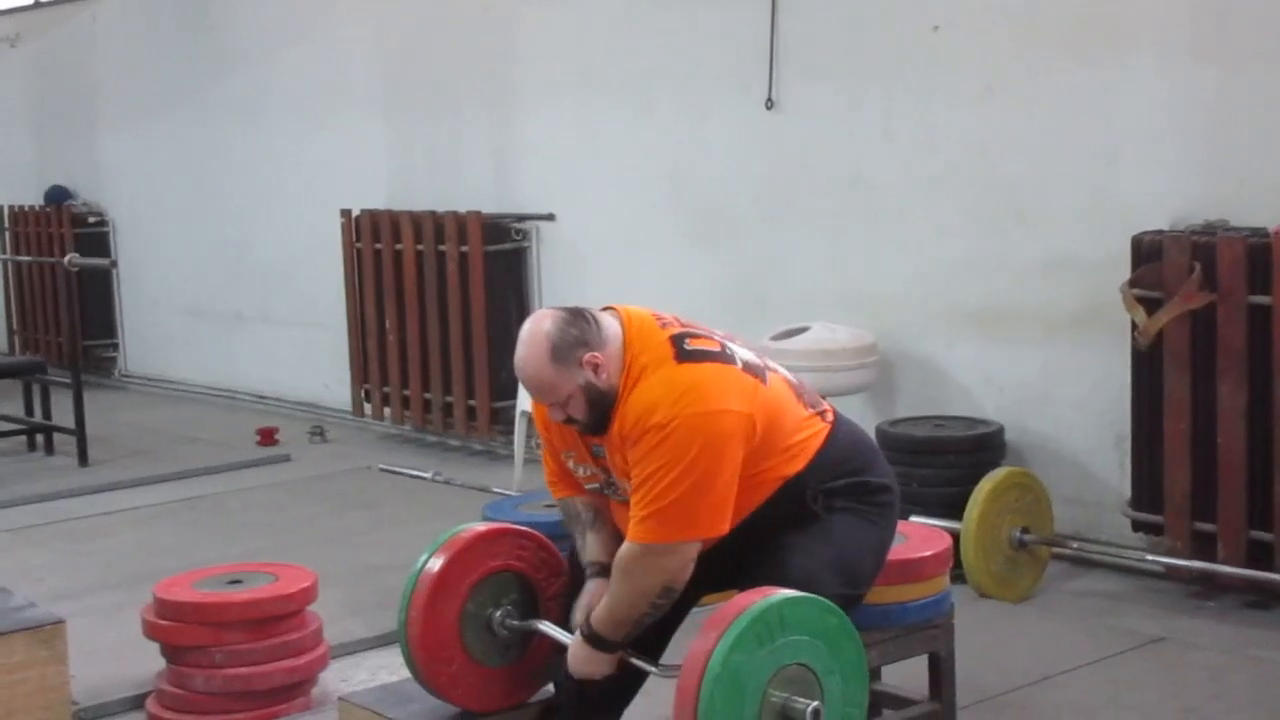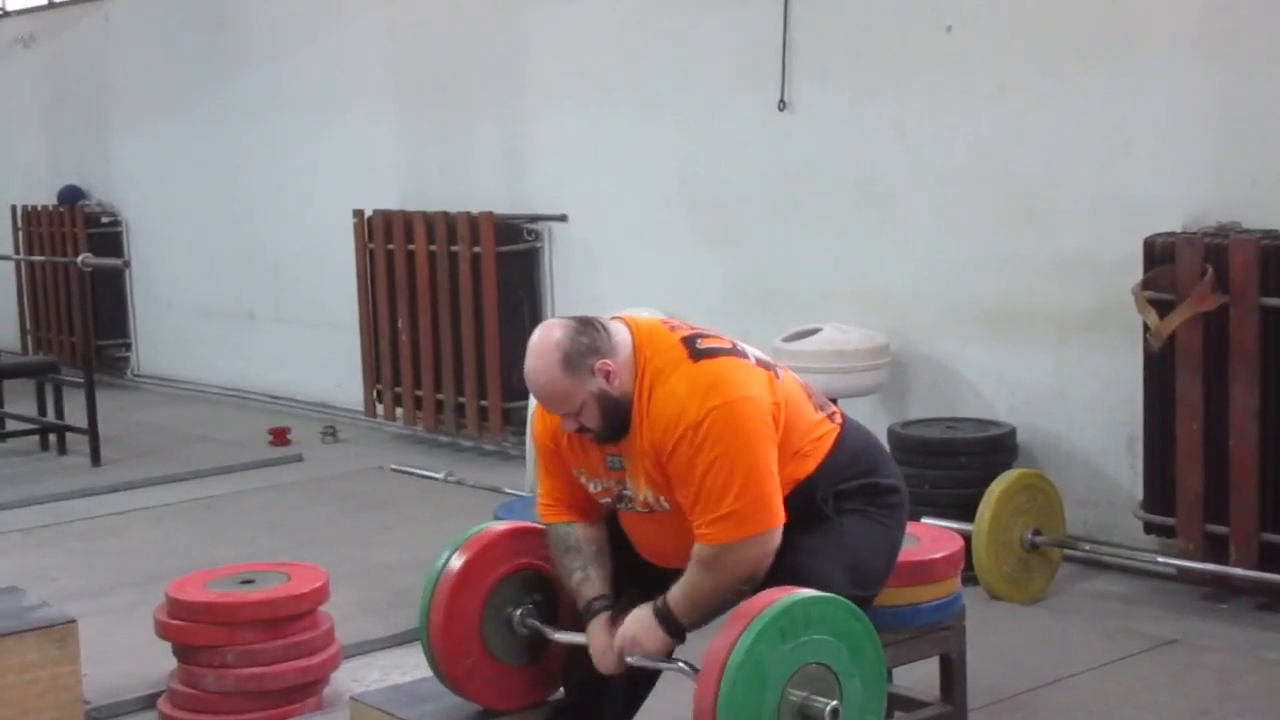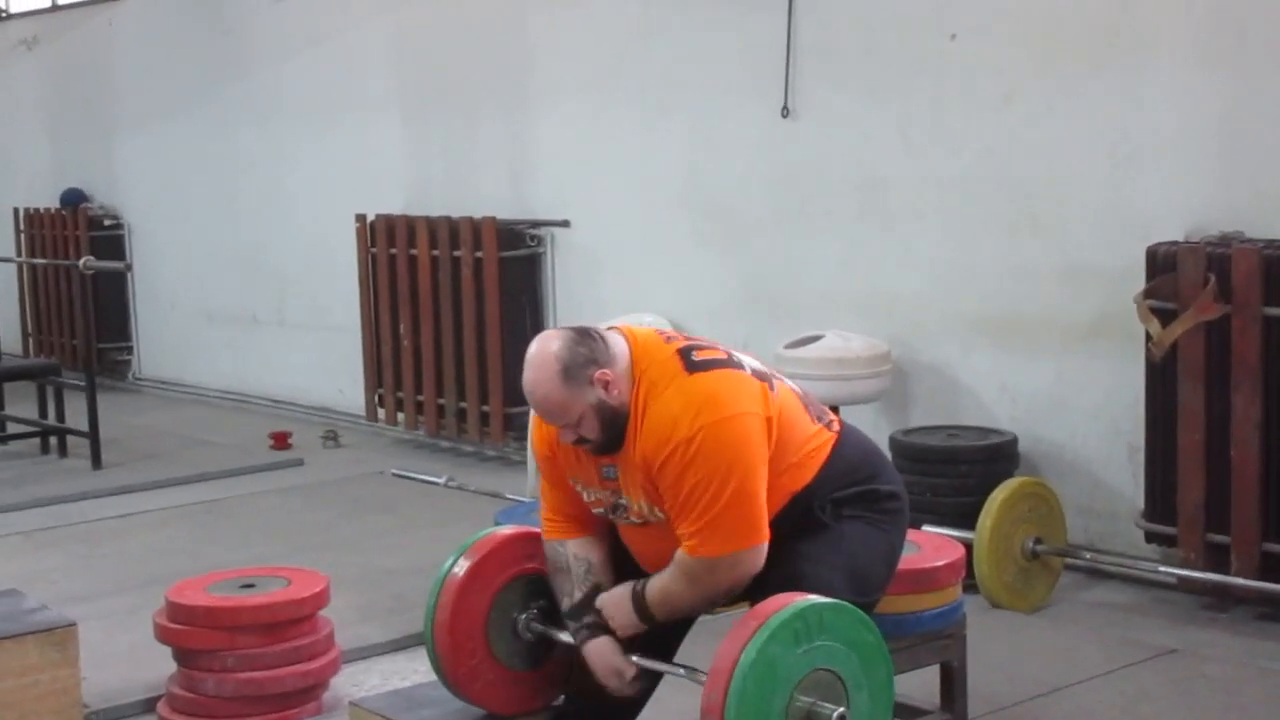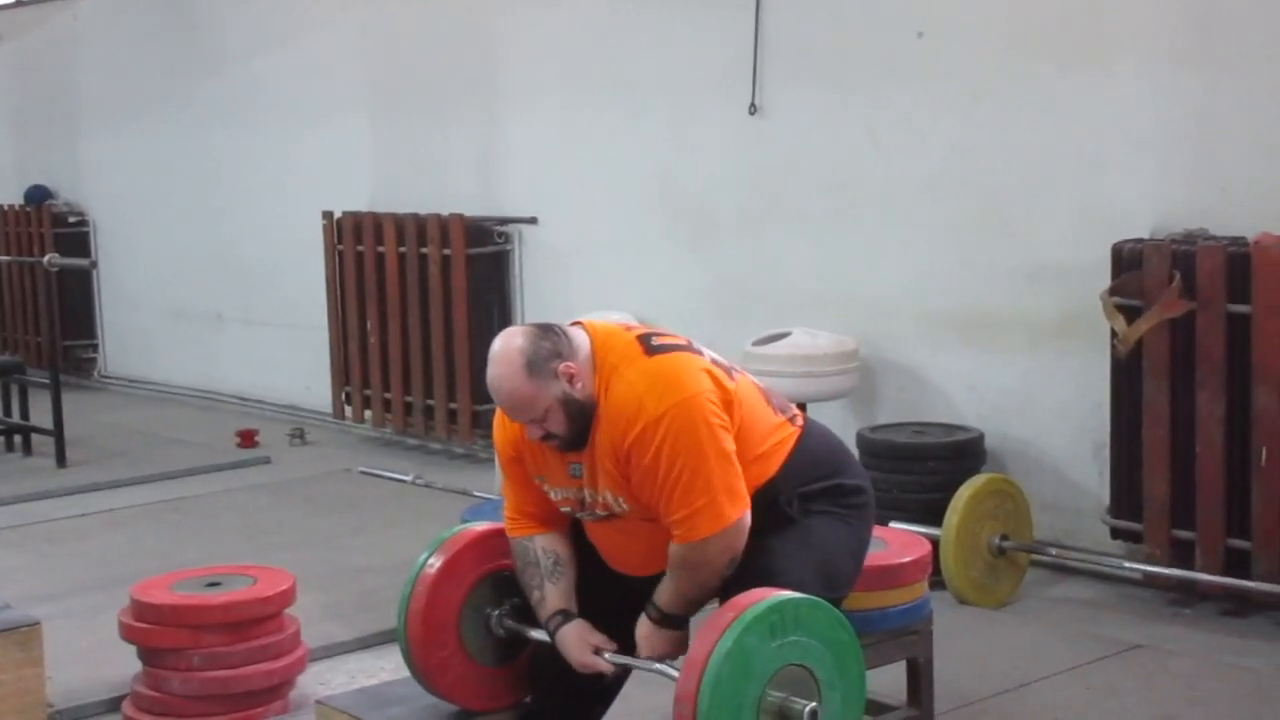
dt=1s
person 1, frame 1
left shoulder: (683, 396)
right shoulder: (563, 381)
left elbow: (659, 558)
right elbow: (576, 485)
left wrist: (598, 641)
right wrist: (597, 574)
right knee: (611, 613)
person 1, frame 2
left shoulder: (706, 396)
right shoulder: (567, 395)
left elbow: (738, 552)
right elbow: (569, 512)
left wrist: (668, 621)
right wrist: (601, 608)
person 1, frame 3
left shoulder: (698, 404)
right shoulder: (563, 407)
left elbow: (729, 563)
right elbow: (569, 527)
left wrist: (642, 604)
right wrist: (588, 632)
right knee: (607, 639)
person 1, frame 4
left shoulder: (660, 391)
right shoulder: (525, 404)
left elbow: (717, 535)
right elbow: (534, 523)
left wrist: (664, 618)
right wrist: (561, 621)
